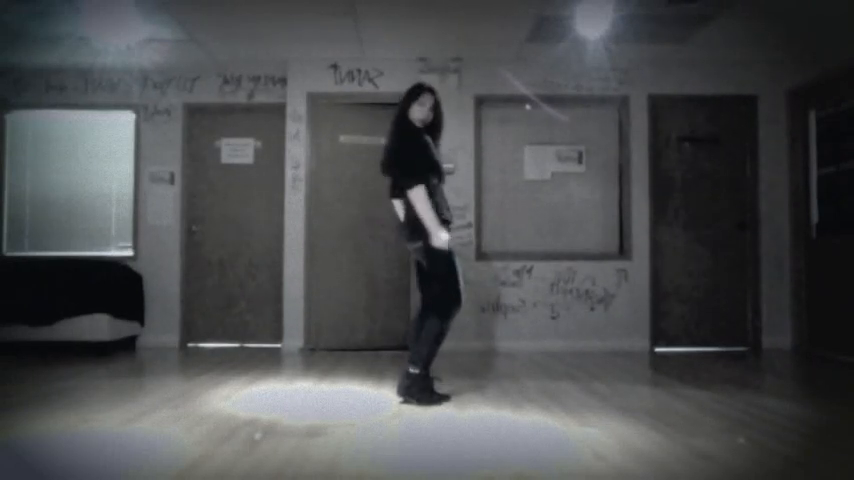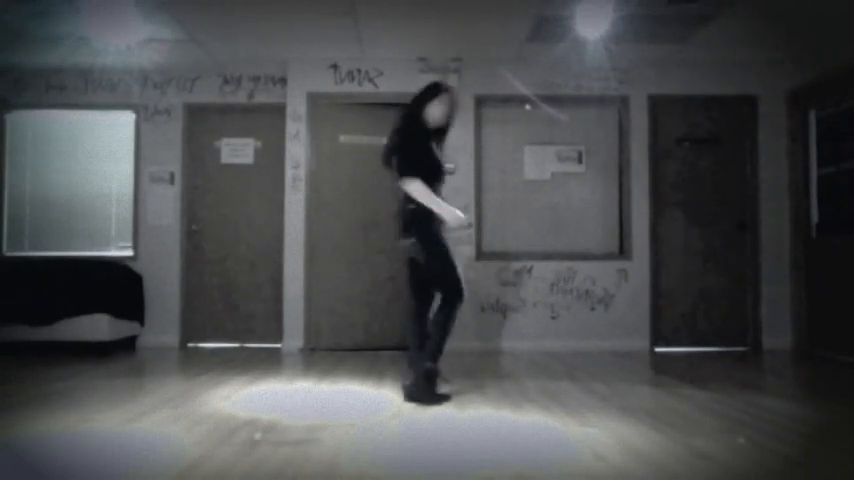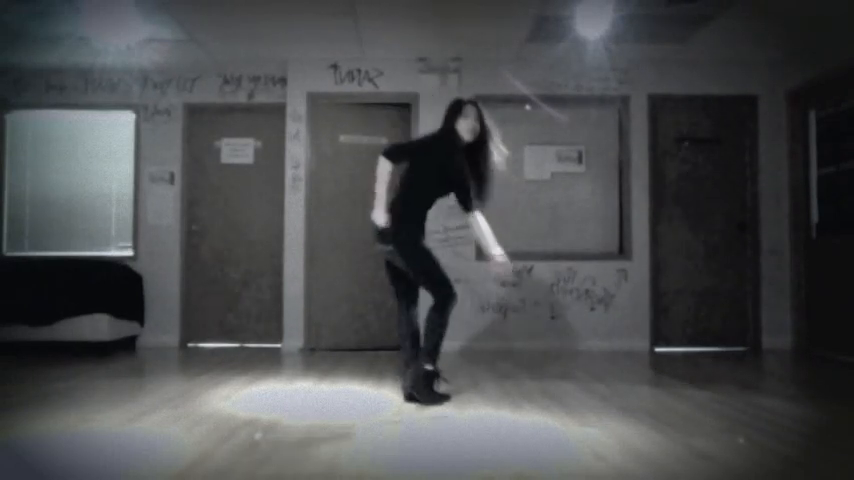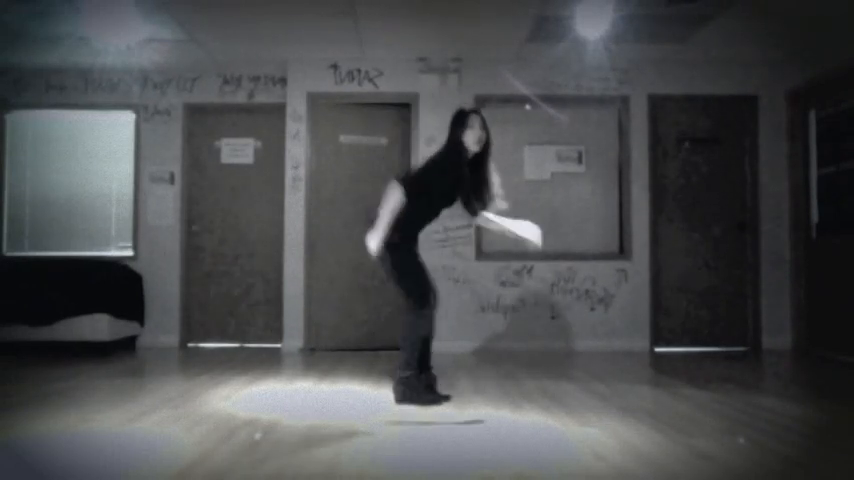
dt=0.3s
person 1, frame 1
left shoulder: (410, 141)
right shoulder: (410, 138)
left elbow: (397, 195)
right elbow: (415, 185)
right wrist: (435, 228)
left hip: (420, 233)
right hip: (427, 232)
left knee: (431, 304)
right knee: (448, 302)
left ankle: (417, 379)
right ankle: (414, 378)
person 1, frame 2
left shoulder: (415, 138)
right shoulder: (415, 135)
right elbow: (410, 180)
right wrist: (443, 209)
left hip: (416, 227)
right hip: (423, 227)
left knee: (422, 302)
right knee: (452, 295)
left ankle: (419, 378)
right ankle: (424, 374)
person 1, frame 3
left shoulder: (459, 164)
right shoulder: (436, 145)
left elbow: (471, 209)
right elbow: (388, 156)
left wrist: (493, 248)
right wrist: (380, 206)
left hip: (401, 235)
right hip: (399, 232)
left knee: (408, 305)
right knee: (444, 294)
left ankle: (413, 381)
right ankle: (424, 371)
person 1, frame 4
left shoulder: (464, 172)
right shoulder: (446, 162)
left elbow: (475, 213)
right elbow: (403, 187)
right wrist: (380, 230)
left hip: (401, 238)
right hip: (394, 237)
left knee: (424, 301)
right knee: (423, 300)
left ankle: (422, 379)
right ankle: (407, 382)
